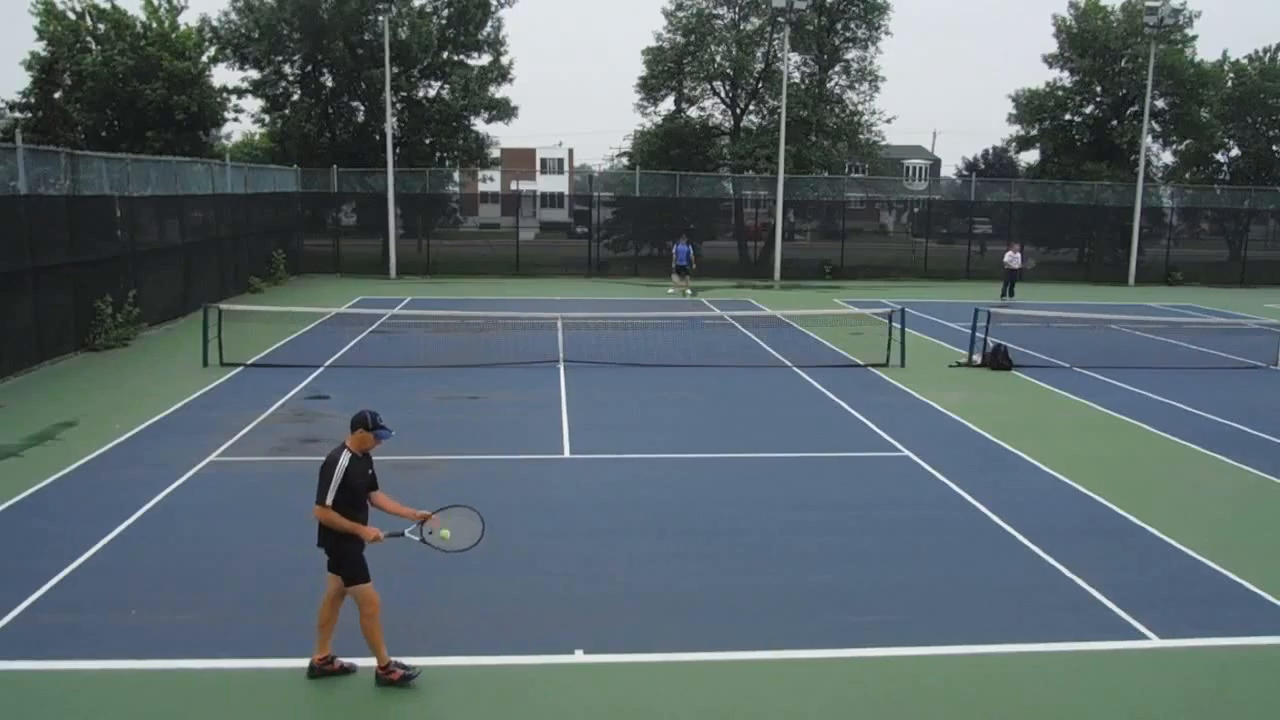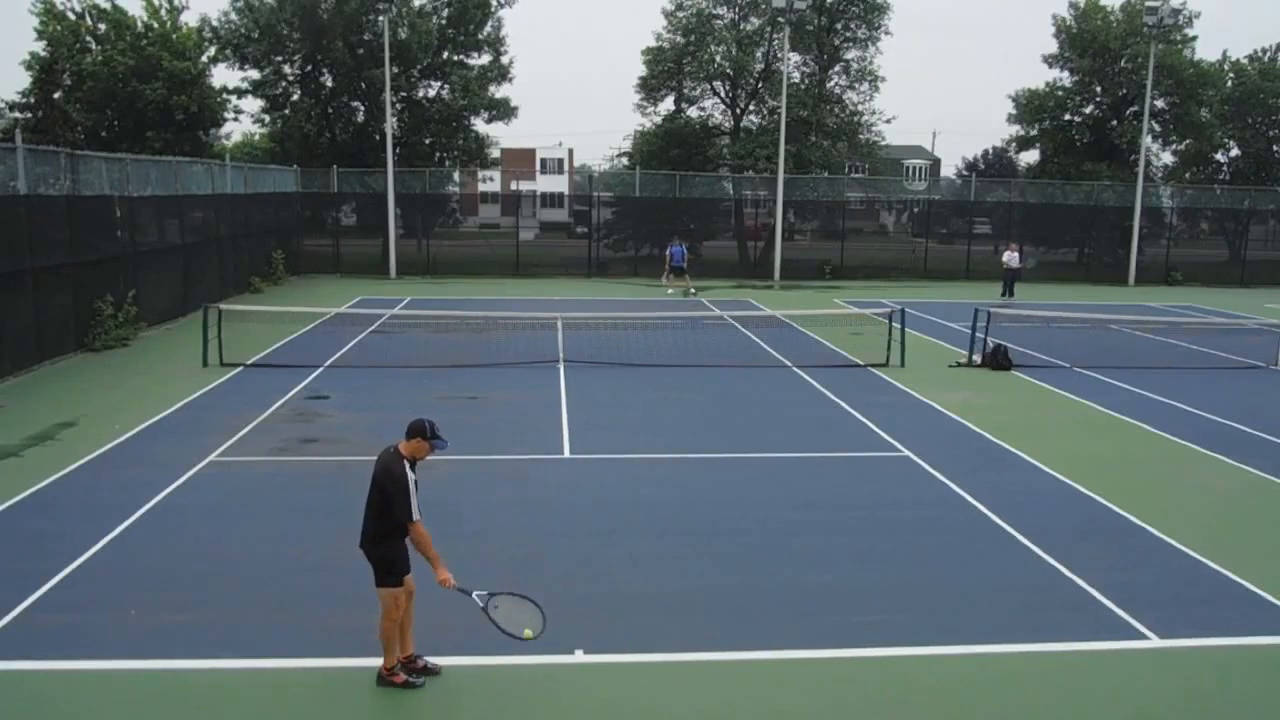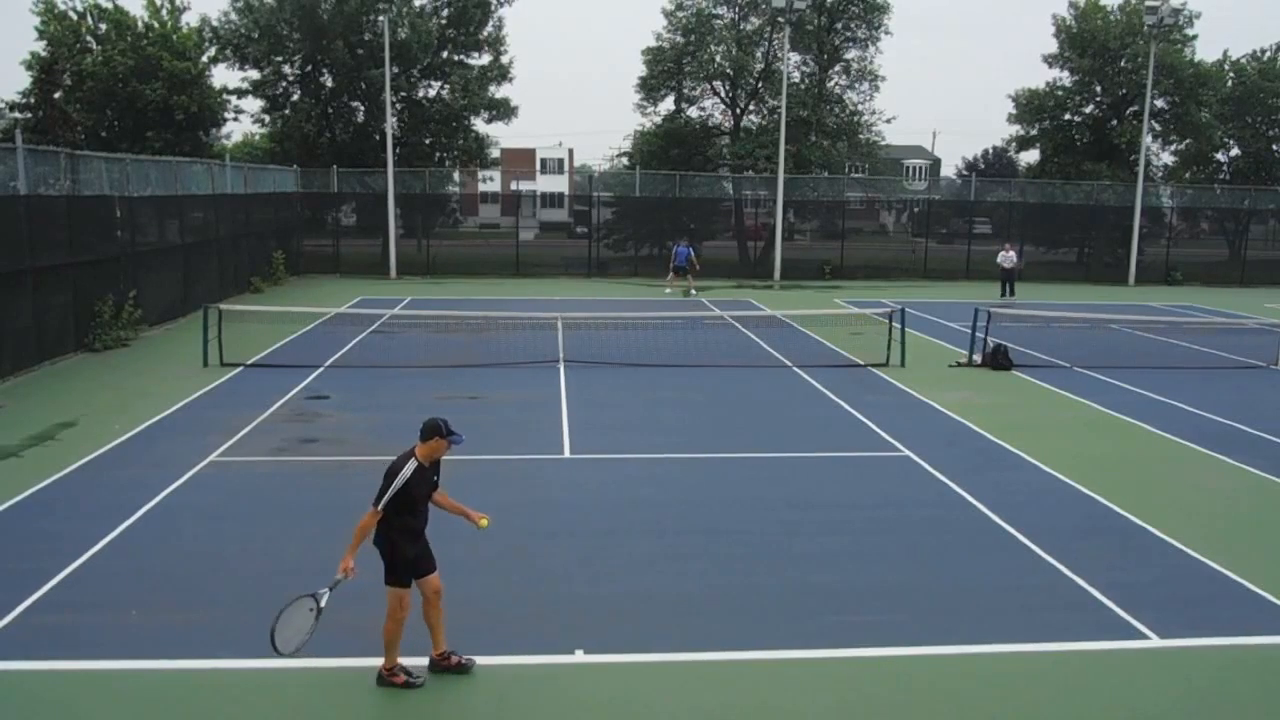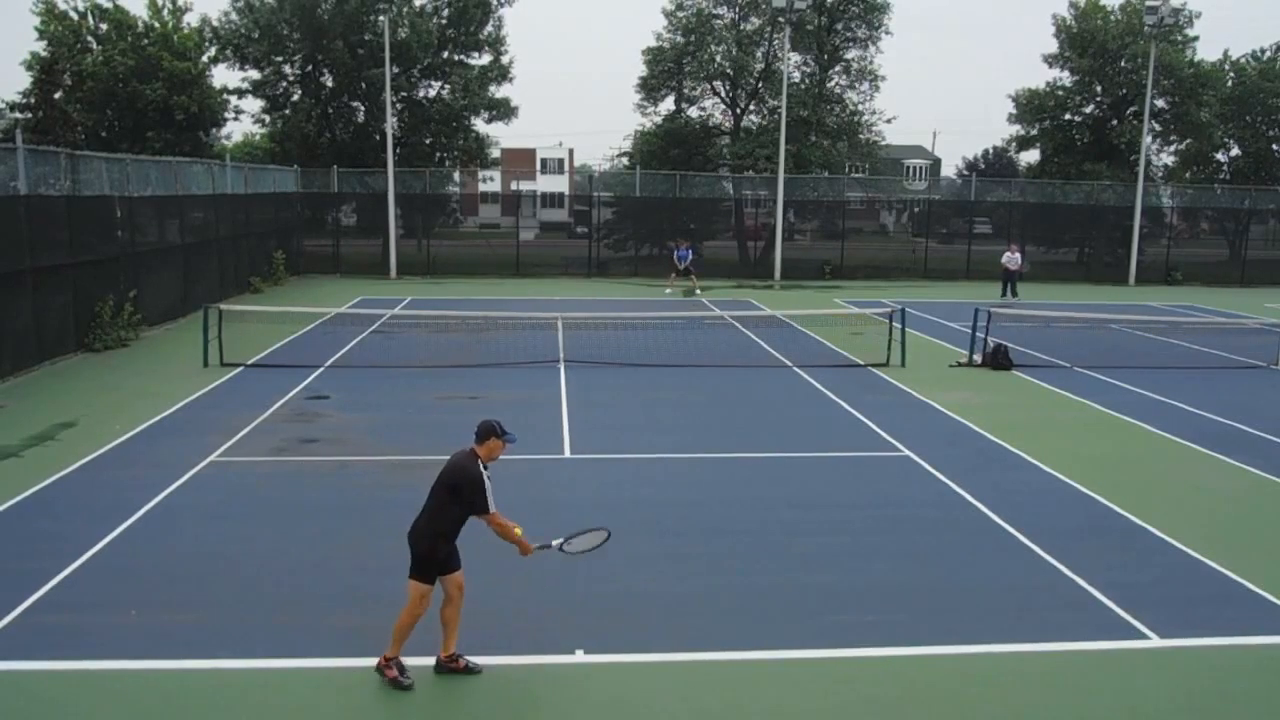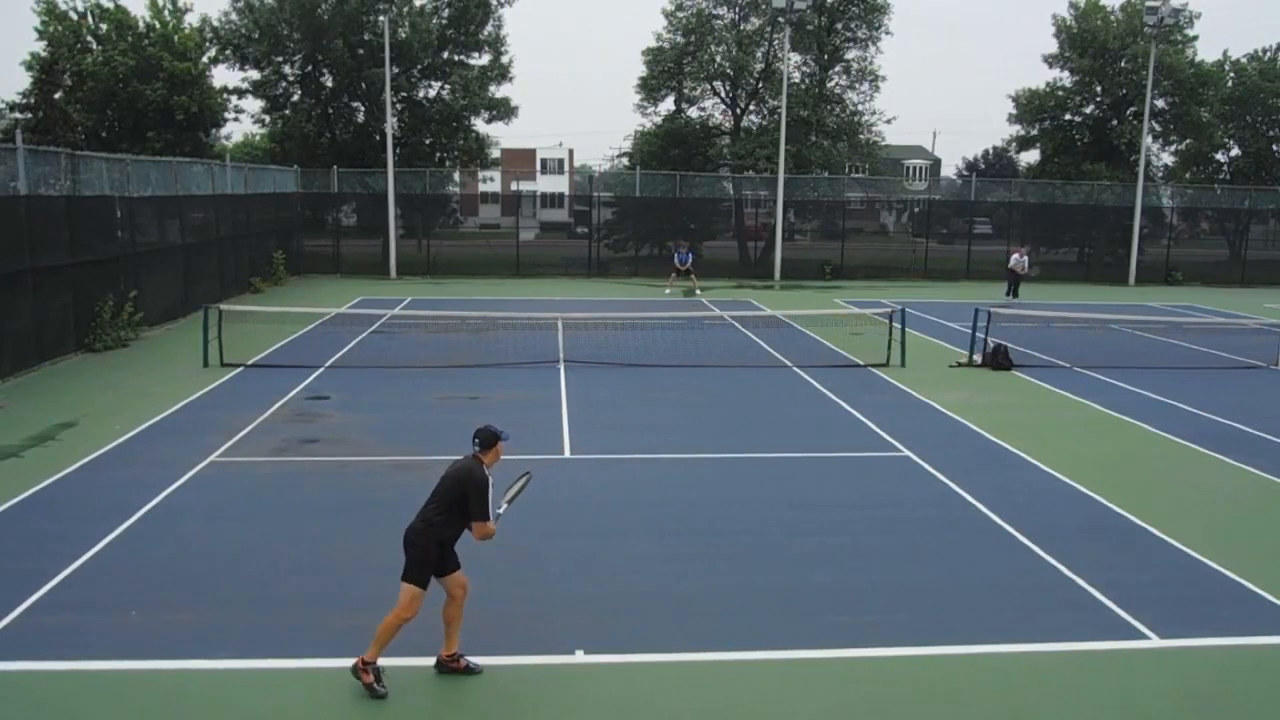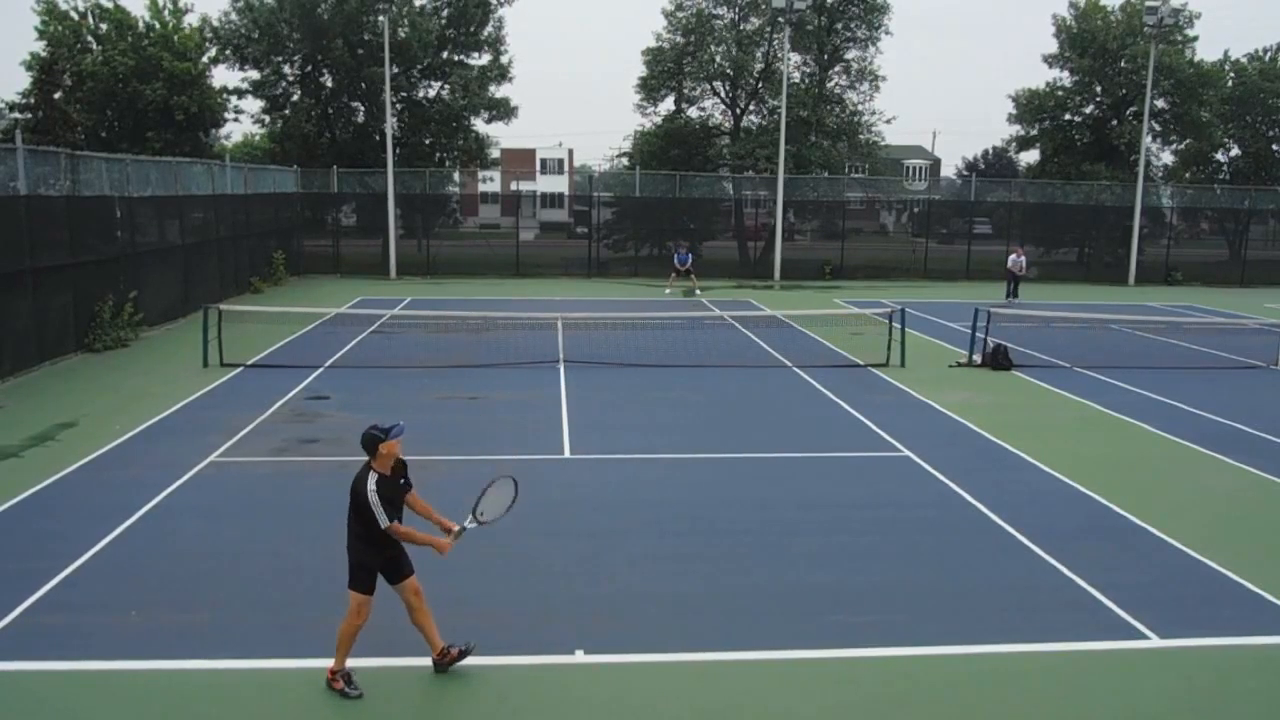
dt=0.7s
person 1, frame 1
left shoulder: (364, 457)
right shoulder: (338, 464)
left elbow: (375, 496)
right elbow: (321, 512)
left wrist: (414, 515)
right wrist: (361, 529)
left hip: (348, 541)
right hip: (342, 543)
left knee: (334, 596)
right knee: (370, 604)
left ankle: (321, 659)
right ankle: (385, 668)
person 1, frame 2
left shoulder: (392, 453)
right shoulder: (402, 475)
right elbow: (415, 528)
right wrist: (439, 567)
left hip: (389, 539)
right hip: (382, 545)
left knee: (407, 595)
right knee: (394, 609)
left ankle: (407, 657)
right ankle: (389, 670)
person 1, frame 3
left shoulder: (432, 463)
right shoulder: (403, 472)
right elbow: (373, 515)
left wrist: (467, 513)
right wrist: (349, 555)
left hip: (417, 540)
right hip: (396, 545)
left knee: (433, 592)
right knee: (400, 609)
left ankle: (441, 655)
right ankle: (389, 670)
person 1, frame 4
left shoulder: (466, 459)
right shoulder: (474, 473)
left elbow: (479, 509)
right elbow: (493, 522)
left wrist: (507, 524)
right wrist: (521, 543)
left hip: (441, 538)
right hip: (427, 540)
left knee: (455, 589)
right knee: (417, 605)
left ankle: (447, 657)
right ankle: (389, 662)
person 1, frame 5
left shoulder: (465, 465)
right shoulder: (481, 478)
right elbow: (480, 532)
left wrist: (476, 523)
right wrist: (491, 530)
left hip: (436, 540)
right hip: (423, 542)
left knee: (459, 589)
right knee: (407, 610)
left ankle: (449, 657)
right ankle: (367, 664)
person 1, frame 6
left shoulder: (398, 465)
right shoulder: (368, 487)
left elbow: (409, 496)
right elbow: (395, 530)
left wrist: (440, 521)
right wrist: (437, 543)
left hip: (389, 544)
right hip: (364, 550)
left knee: (414, 595)
right knee: (358, 615)
left ankle: (441, 653)
right ankle: (337, 672)
